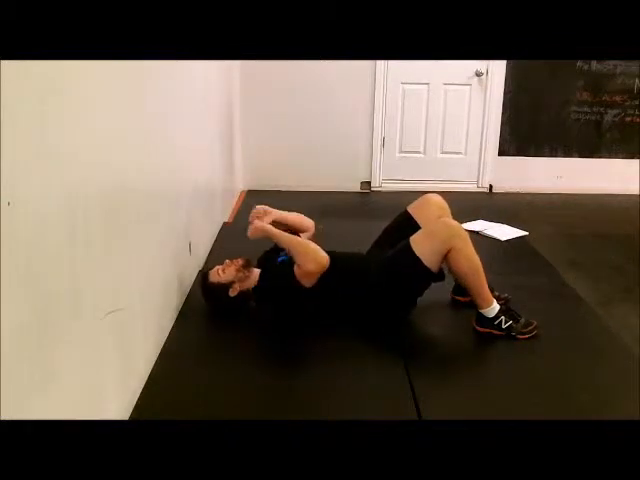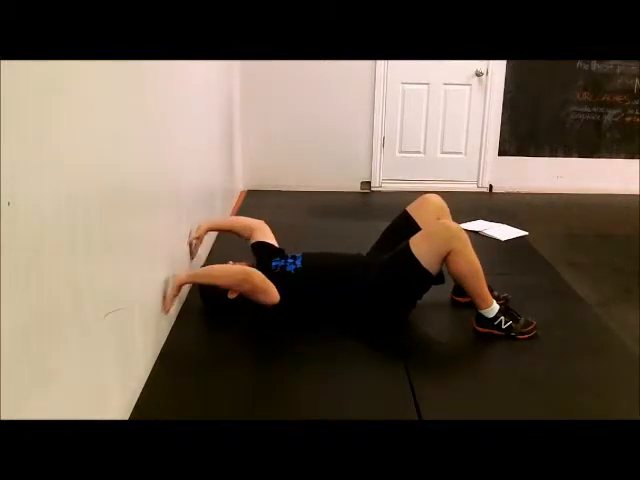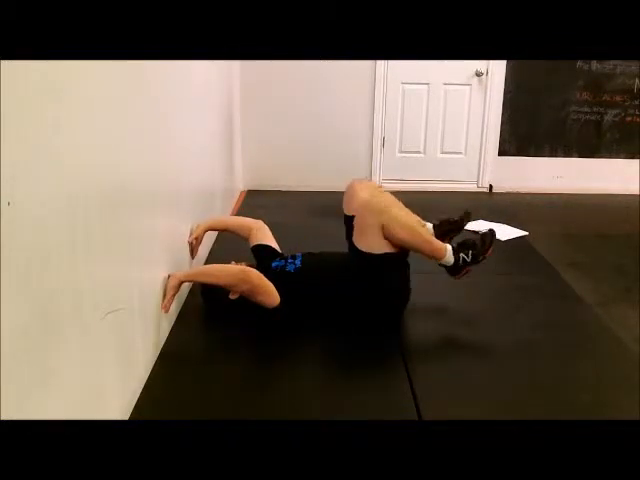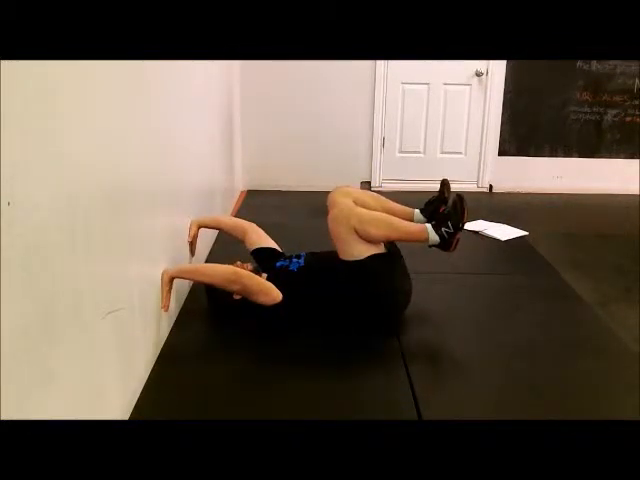
dt=1s
person 1, frame 1
left shoulder: (269, 262)
right shoulder: (273, 292)
left elbow: (308, 227)
right elbow: (316, 262)
left wrist: (274, 216)
right wrist: (269, 229)
left hip: (373, 263)
right hip: (383, 291)
left knee: (433, 203)
right knee: (450, 231)
left ankle: (467, 288)
right ankle: (491, 315)
person 1, frame 2
left shoulder: (269, 264)
right shoulder: (268, 293)
left elbow: (256, 225)
right elbow: (245, 276)
left wrist: (207, 226)
right wrist: (184, 278)
left hip: (373, 265)
right hip: (381, 292)
left knee: (432, 203)
right knee: (449, 233)
left ankle: (467, 288)
right ankle: (491, 315)
person 1, frame 3
left shoulder: (269, 264)
right shoulder: (268, 297)
left elbow: (255, 226)
right elbow: (244, 275)
left wrist: (205, 225)
right wrist: (181, 276)
left hip: (367, 271)
right hip: (382, 290)
left knee: (359, 190)
right knee: (369, 206)
left ankle: (434, 233)
right ankle: (452, 258)
person 1, frame 4
left shoulder: (271, 265)
right shoulder: (271, 296)
left elbow: (246, 228)
right elbow: (234, 277)
left wrist: (199, 223)
right wrist: (173, 272)
left hip: (381, 278)
right hip: (382, 292)
left knee: (340, 197)
right knee: (343, 213)
left ankle: (422, 217)
right ankle: (436, 234)
